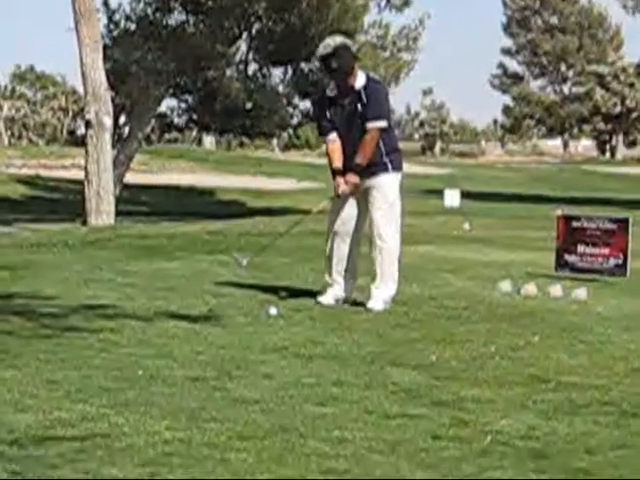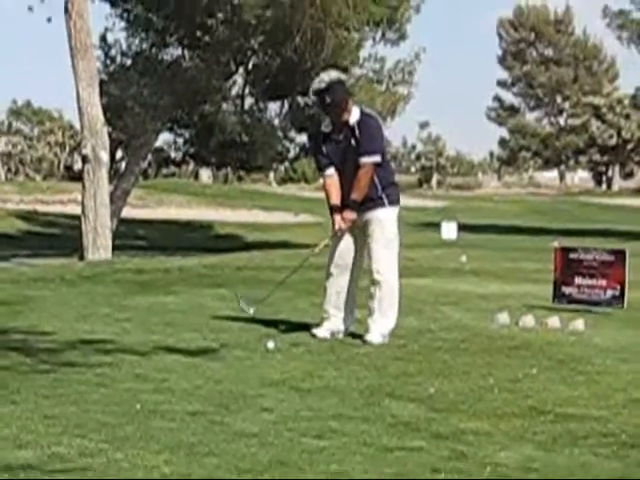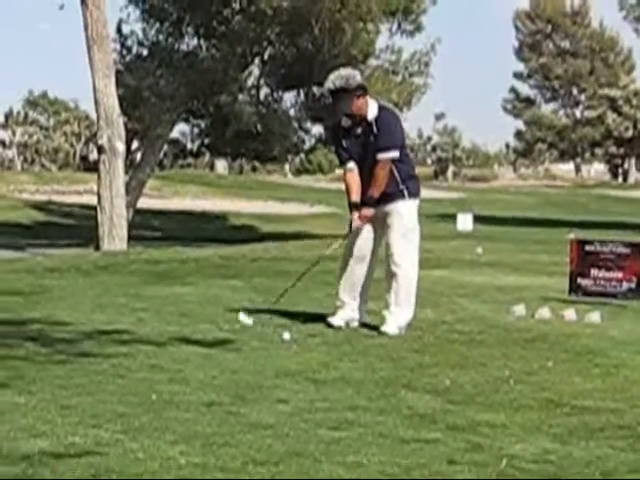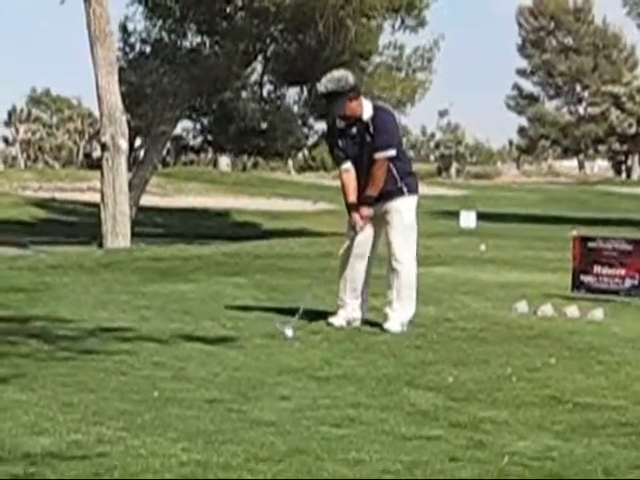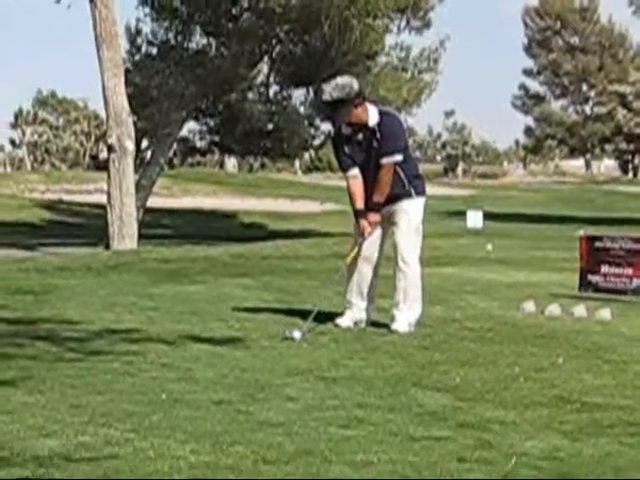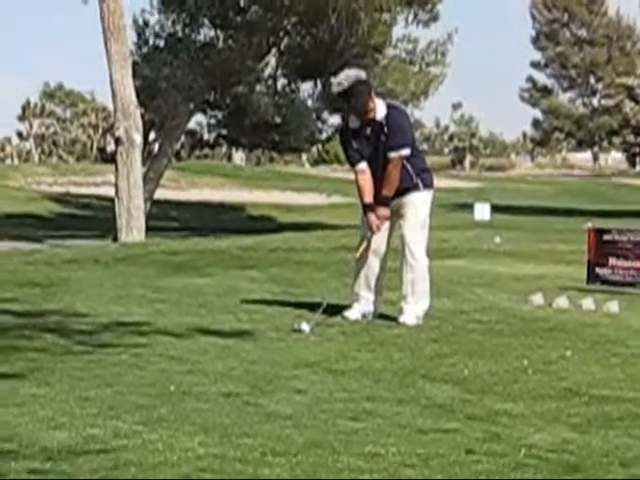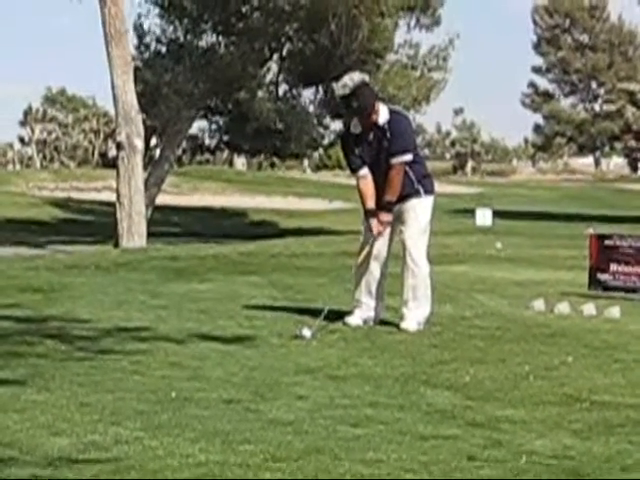
dt=0.5s
person 1, frame 1
left shoulder: (374, 88)
right shoulder: (323, 101)
left elbow: (373, 133)
right elbow: (331, 140)
left wrist: (355, 170)
right wrist: (338, 174)
left hip: (382, 171)
right hip: (349, 174)
left knee: (383, 231)
right knee: (340, 231)
left ankle: (382, 293)
right ankle: (339, 288)
person 1, frame 2
left shoulder: (367, 123)
right shoulder: (320, 136)
left elbow: (367, 168)
right elbow: (329, 175)
left wrist: (351, 206)
right wrist: (336, 211)
left hip: (379, 204)
right hip: (347, 209)
left knee: (382, 267)
right knee: (338, 264)
left ankle: (381, 327)
right ankle: (335, 322)
person 1, frame 3
left shoulder: (386, 118)
right shoulder: (340, 128)
left elbow: (384, 165)
right elbow: (350, 169)
left wrist: (369, 203)
right wrist: (355, 206)
left hip: (400, 197)
right hip: (367, 202)
left knee: (400, 258)
right knee: (356, 254)
left ankle: (397, 318)
right ankle: (349, 311)
person 1, frame 4
left shoulder: (382, 117)
right shoulder: (336, 128)
left elbow: (381, 164)
right elbow: (346, 170)
left wrist: (368, 202)
right wrist: (353, 207)
left hip: (397, 194)
right hip: (364, 200)
left knee: (400, 255)
right knee: (355, 253)
left ankle: (399, 316)
right ankle: (351, 310)
person 1, frame 5
left shoulder: (388, 122)
right shoulder: (341, 136)
left elbow: (387, 169)
right elbow: (353, 176)
left wrist: (375, 208)
right wrist: (361, 214)
left hip: (405, 197)
right hip: (371, 202)
left knee: (406, 255)
right knee: (362, 255)
left ankle: (405, 315)
right ankle: (356, 311)
person 1, frame 6
left shoulder: (395, 116)
right shoulder: (348, 130)
left elbow: (395, 163)
right elbow: (361, 171)
left wrist: (384, 203)
right wrist: (369, 208)
left hip: (413, 189)
right hip: (379, 195)
left knee: (413, 247)
right knee: (370, 246)
left ankle: (414, 308)
right ankle: (364, 304)
person 1, frame 7
left shoulder: (397, 121)
right shoulder: (349, 136)
left elbow: (397, 168)
right elbow: (363, 176)
left wrist: (387, 208)
right wrist: (371, 213)
left hip: (414, 195)
right hip: (380, 200)
left knee: (413, 251)
right knee: (370, 251)
left ankle: (415, 314)
right ankle: (366, 309)
